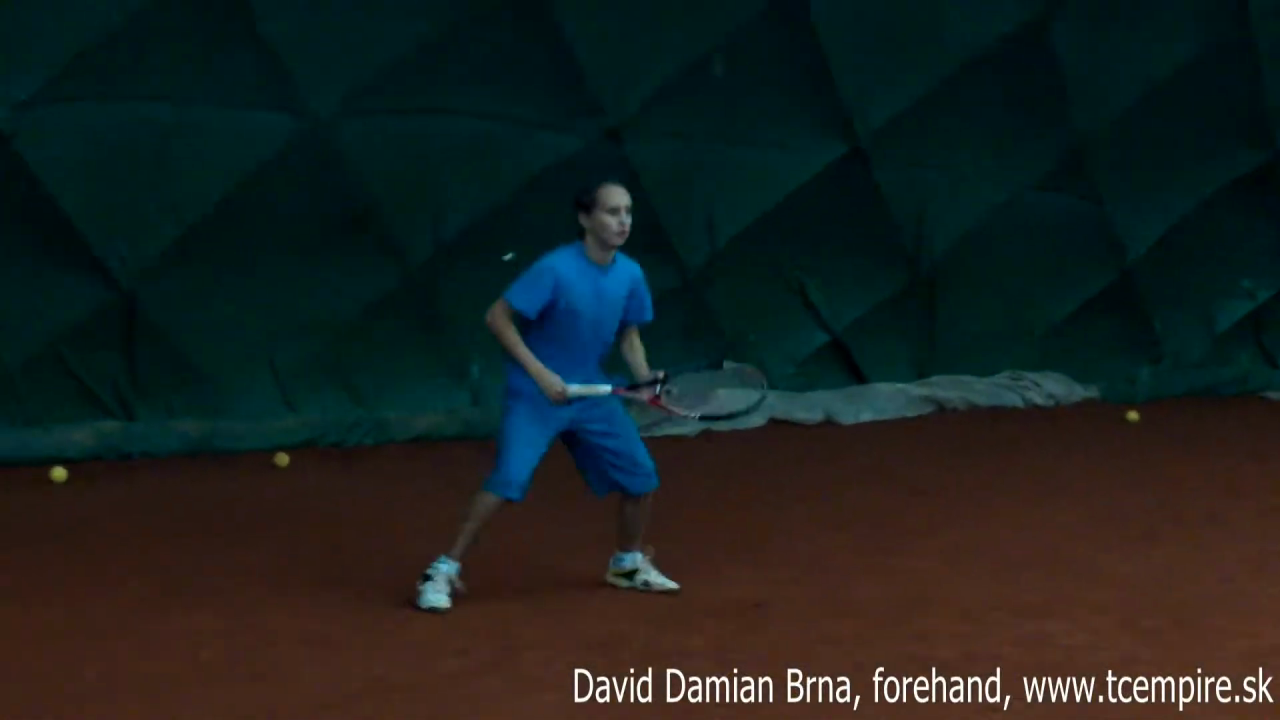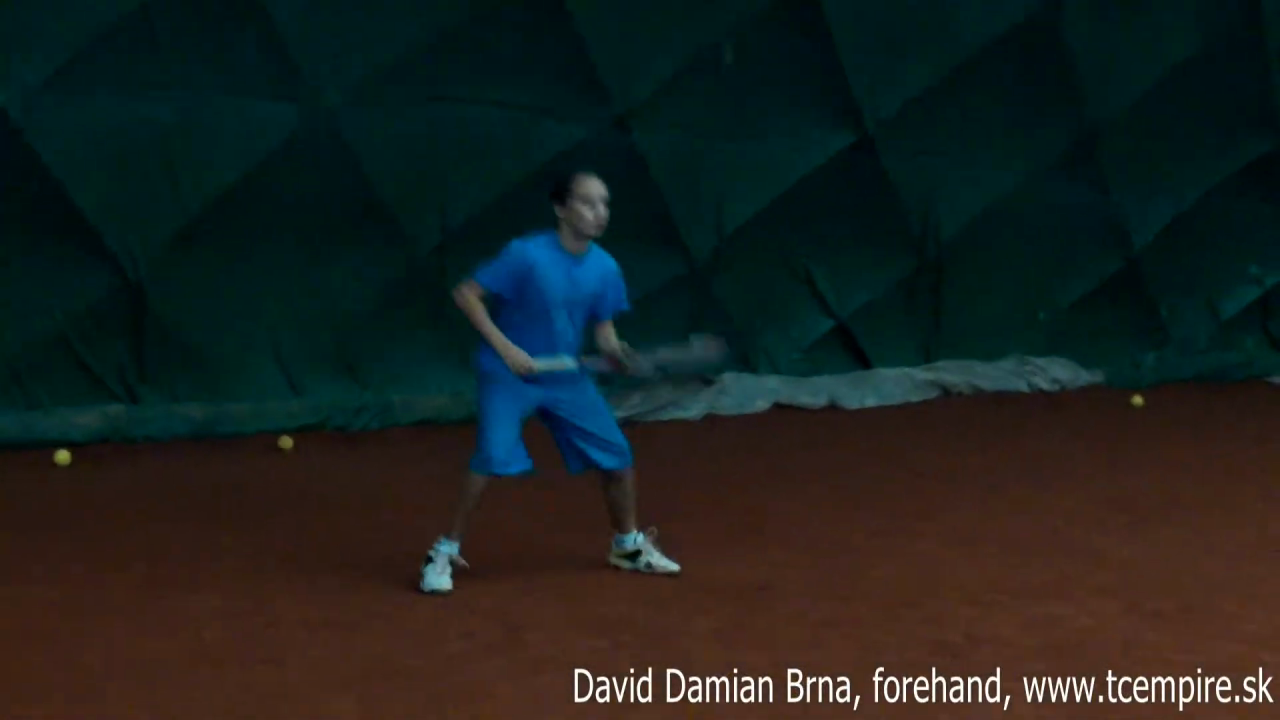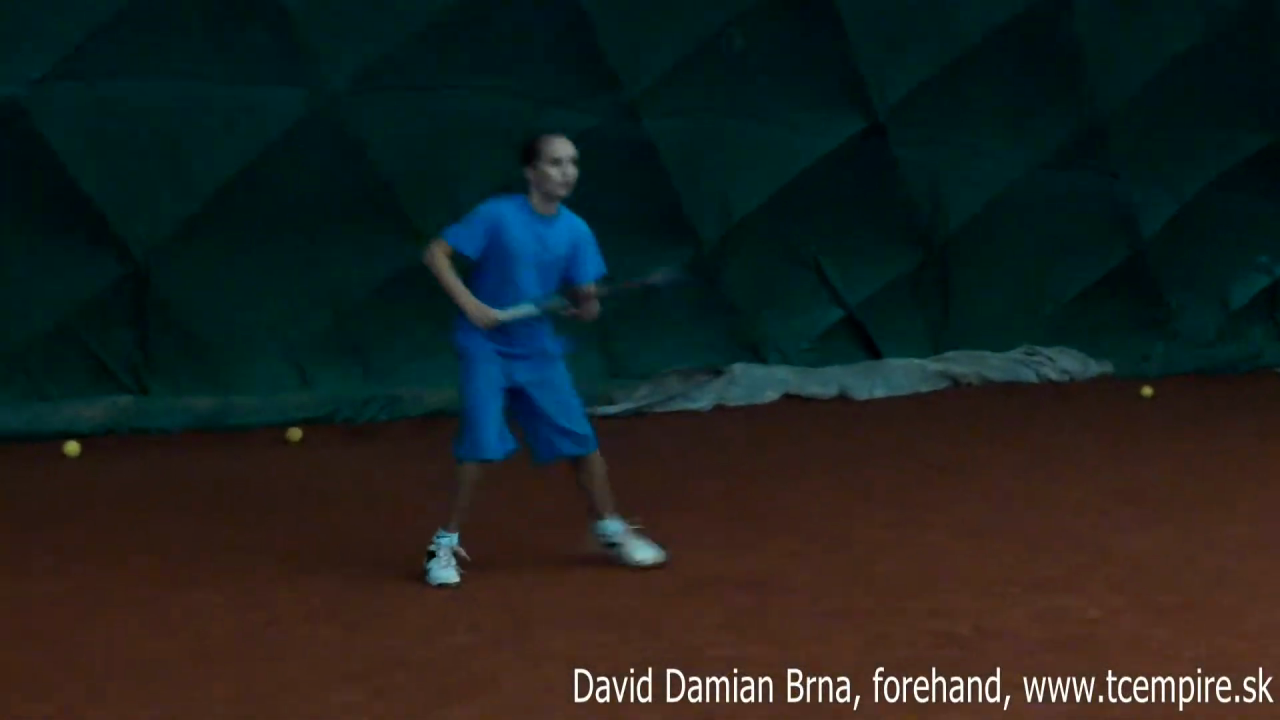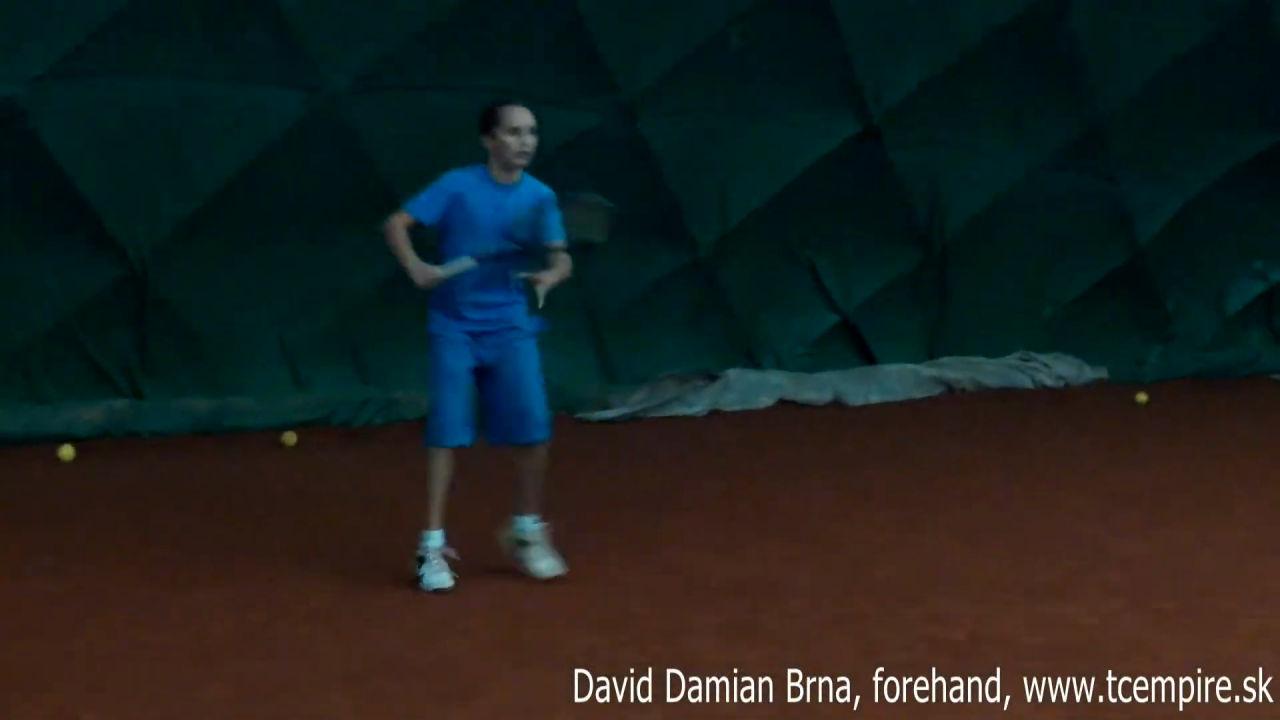
dt=0.1s
person 1, frame 1
left shoulder: (631, 276)
right shoulder: (554, 269)
left elbow: (629, 339)
right elbow: (498, 318)
left wrist: (645, 379)
right wrist: (539, 374)
left hip: (592, 394)
right hip: (534, 392)
left knee: (640, 476)
right knee: (508, 479)
left ankle: (628, 561)
right ankle: (444, 568)
person 1, frame 2
left shoulder: (605, 268)
right shoulder: (526, 254)
left elbow: (603, 330)
right elbow: (465, 294)
left wrist: (617, 353)
right wrist: (503, 347)
left hip: (564, 374)
right hip: (507, 373)
left knee: (617, 457)
right knee: (496, 457)
left ankle: (629, 543)
right ankle: (445, 550)
person 1, frame 3
left shoulder: (577, 231)
right shoulder: (497, 214)
left elbow: (587, 297)
right elbow: (435, 253)
left wrist: (586, 307)
right wrist: (469, 303)
left hip: (539, 348)
right hip: (484, 345)
left knee: (580, 439)
right knee: (482, 442)
left ankle: (611, 529)
right ankle: (445, 542)
person 1, frame 4
left shoulder: (540, 196)
right shoulder: (457, 185)
left elbow: (561, 258)
right elbow: (397, 222)
left wrist: (548, 277)
right wrist: (416, 265)
left hip: (510, 326)
right hip: (454, 325)
left knee: (531, 424)
right knee: (448, 431)
left ankle: (526, 529)
right ankle: (432, 545)
